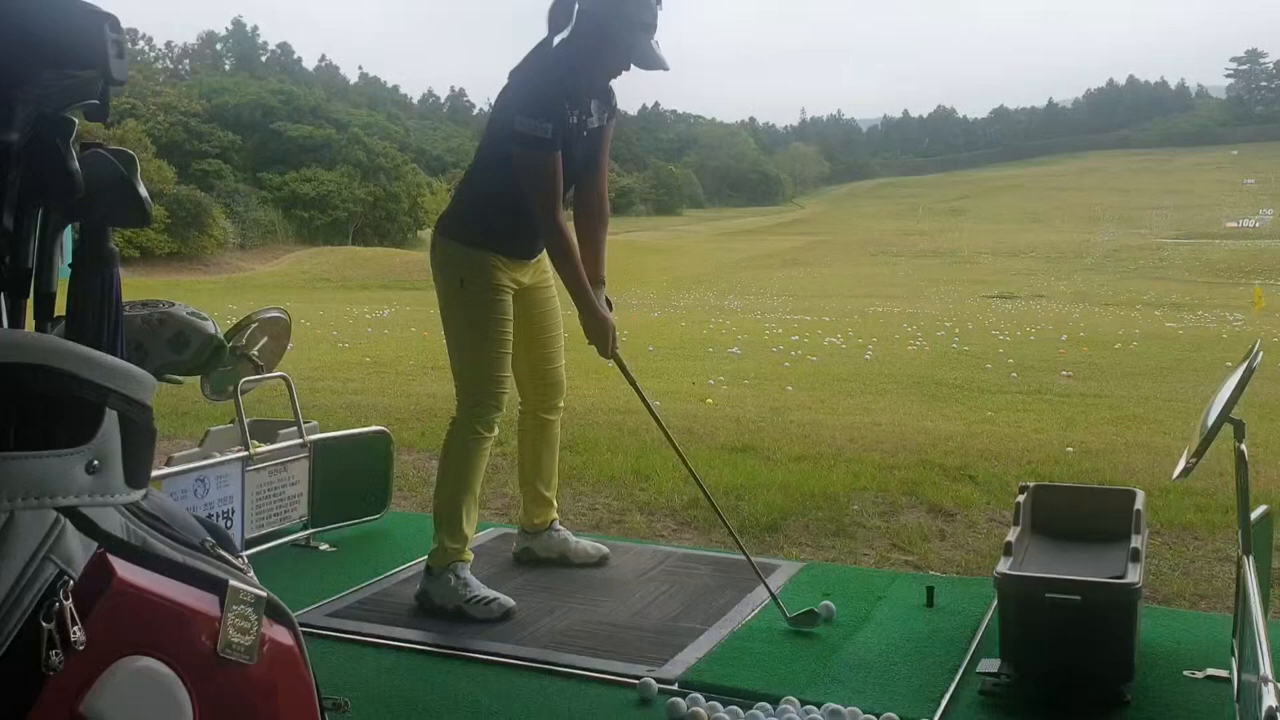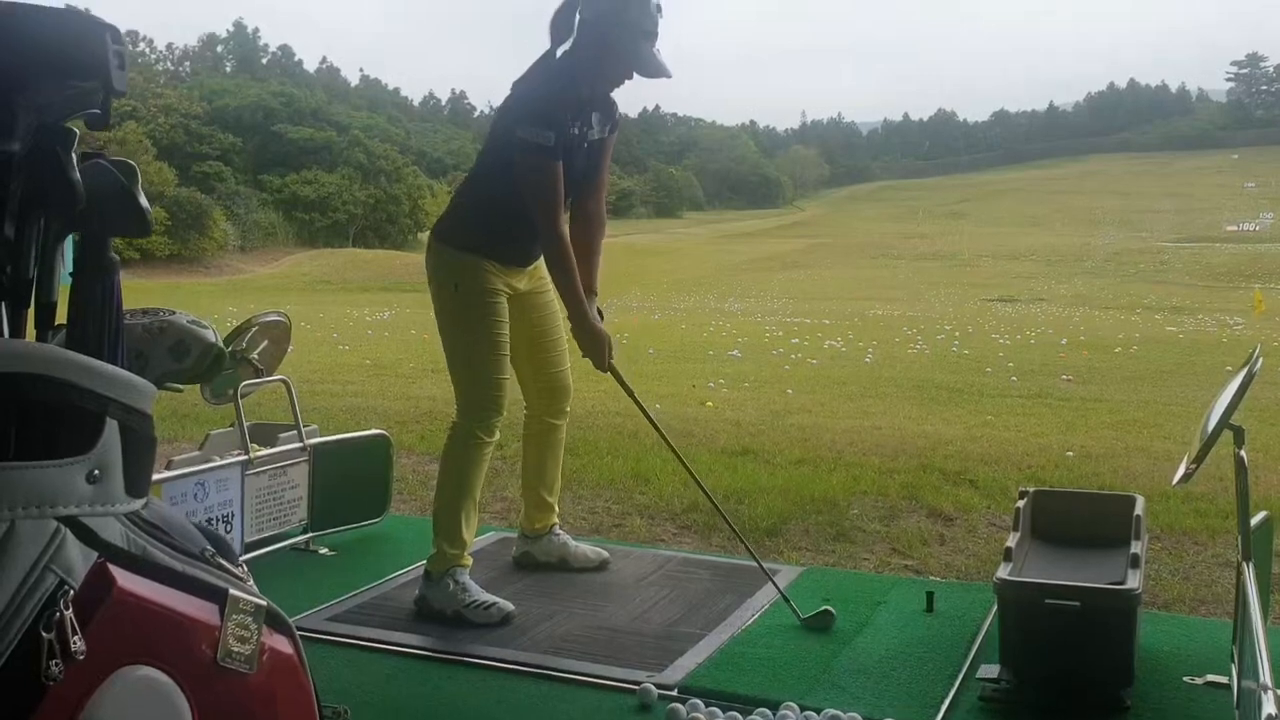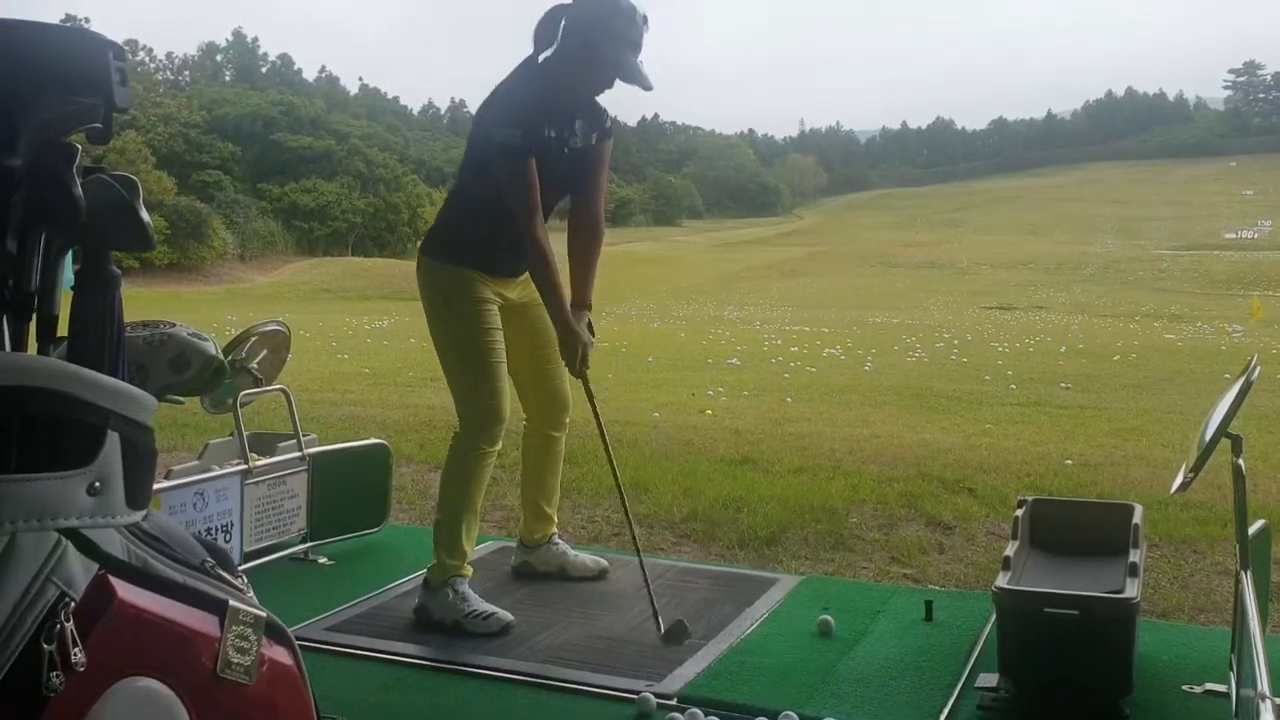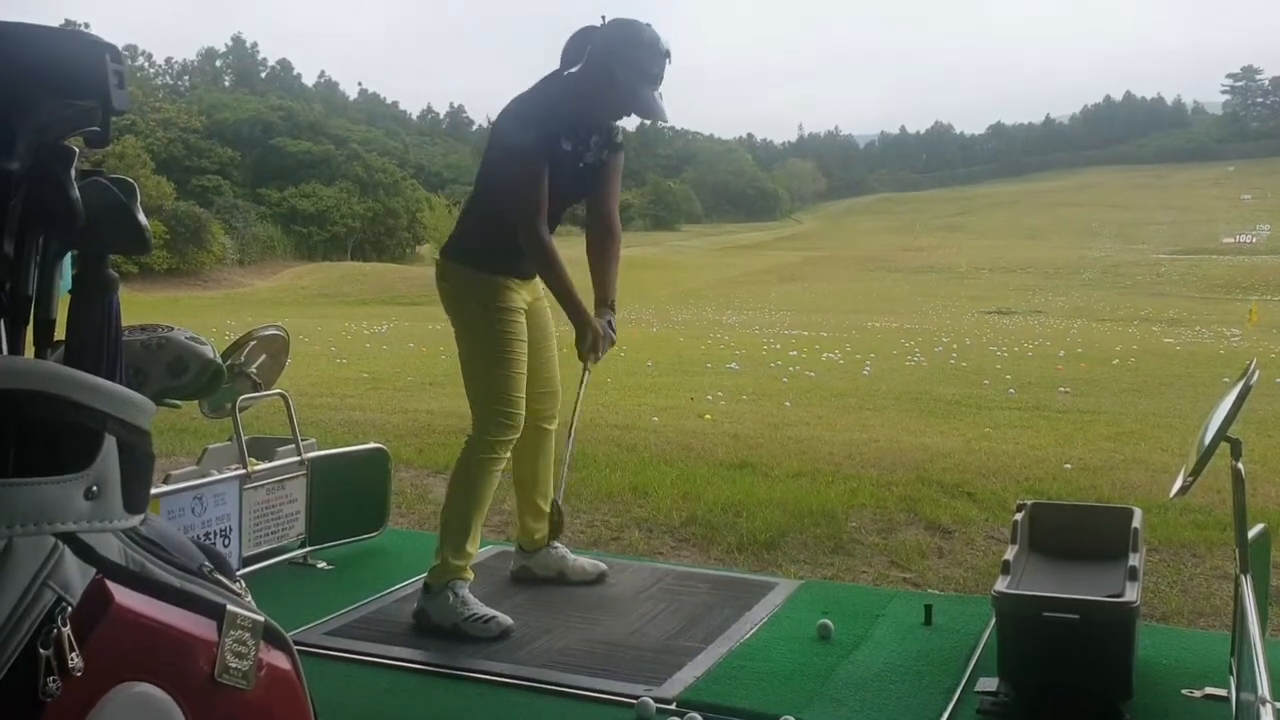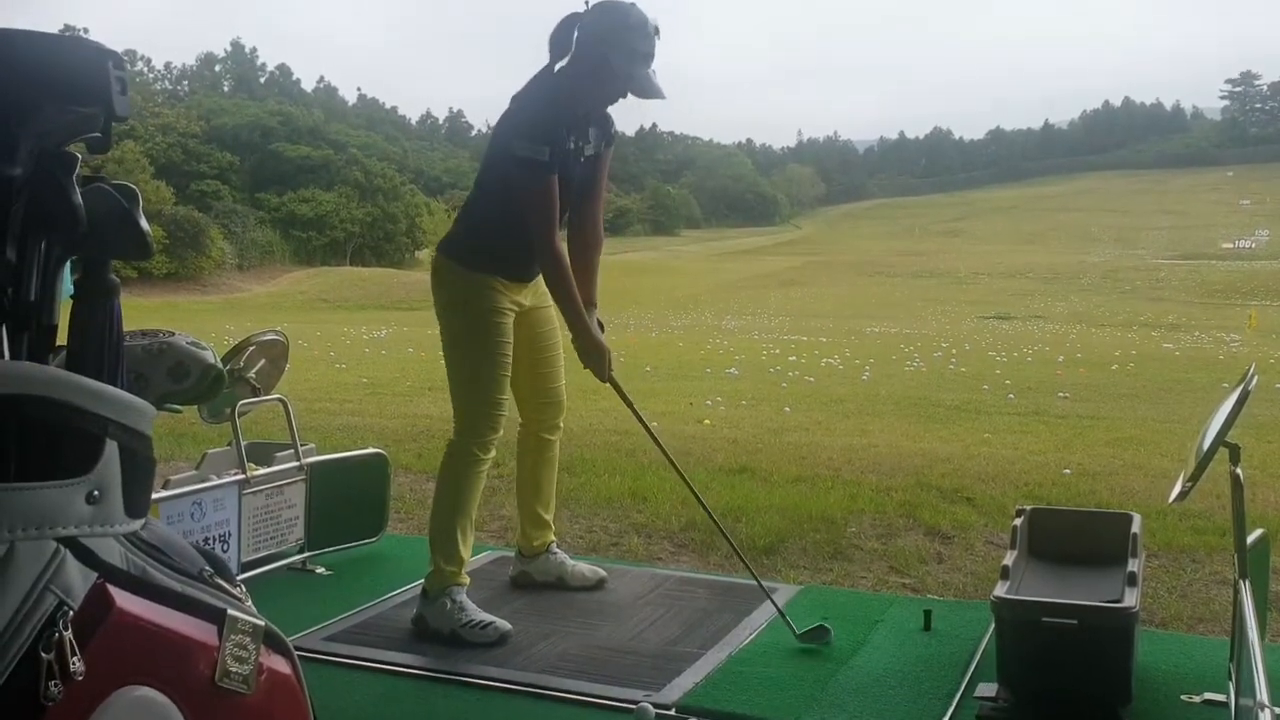
dt=1s
person 1, frame 1
left shoulder: (600, 99)
right shoulder: (536, 94)
left elbow: (592, 200)
right elbow: (551, 214)
left wrist: (598, 286)
right wrist: (588, 308)
left hip: (528, 256)
right hip: (474, 254)
left knee: (547, 394)
right knee: (483, 405)
left ankle: (539, 528)
right ankle: (446, 570)
person 1, frame 2
left shoulder: (602, 111)
right shoulder: (538, 104)
left elbow: (589, 210)
right elbow: (551, 222)
left wrist: (591, 300)
right wrist: (583, 319)
left hip: (525, 263)
right hip: (469, 260)
left knee: (553, 396)
right knee: (484, 410)
left ankle: (540, 532)
right ankle: (444, 574)
person 1, frame 3
left shoulder: (595, 123)
right shoulder: (511, 108)
left elbow: (589, 217)
right elbow: (528, 224)
left wrist: (582, 309)
right wrist: (561, 320)
left hip: (522, 275)
right hip: (459, 271)
left knee: (552, 408)
right knee: (487, 419)
left ankle: (538, 542)
right ankle: (443, 585)
person 1, frame 4
left shoulder: (605, 133)
right shoulder: (530, 120)
left elbow: (604, 225)
right elbow: (531, 229)
left wrist: (605, 308)
right wrist: (579, 316)
left hip: (520, 277)
right hip: (480, 275)
left knee: (543, 412)
right knee: (499, 423)
left ankle: (535, 546)
right ankle: (444, 587)
person 1, frame 5
left shoulder: (597, 124)
right shoulder: (533, 119)
left elbow: (587, 224)
right elbow: (546, 235)
left wrist: (589, 312)
right wrist: (582, 328)
left hip: (526, 280)
right hip: (474, 278)
left knee: (547, 414)
right knee: (480, 430)
left ankle: (536, 551)
right ankle: (441, 593)
